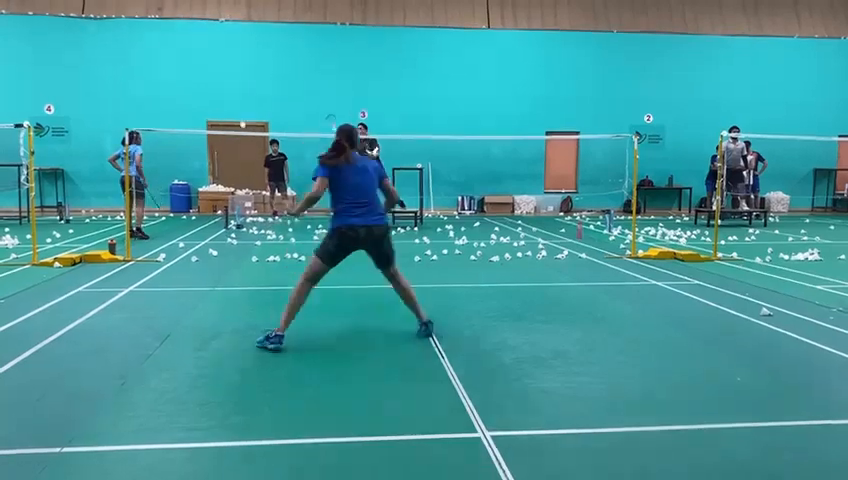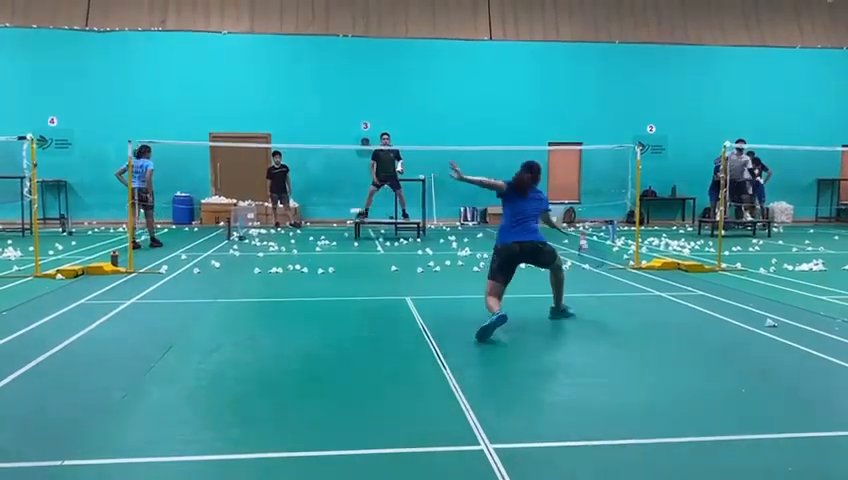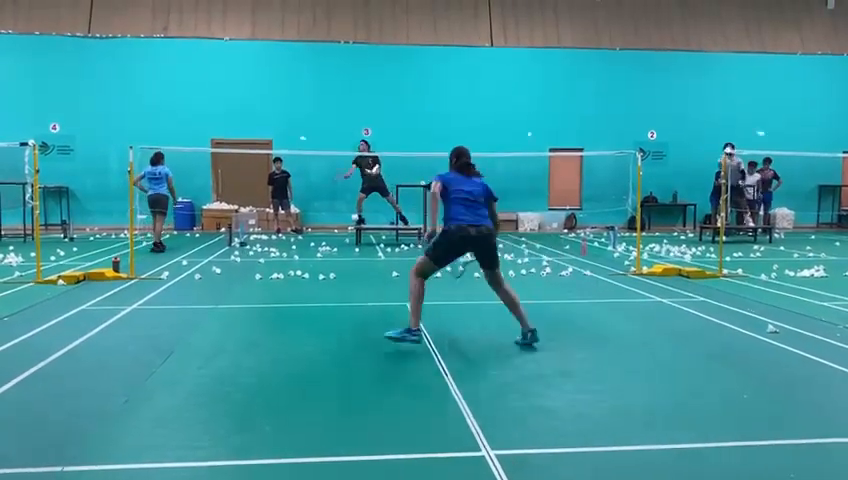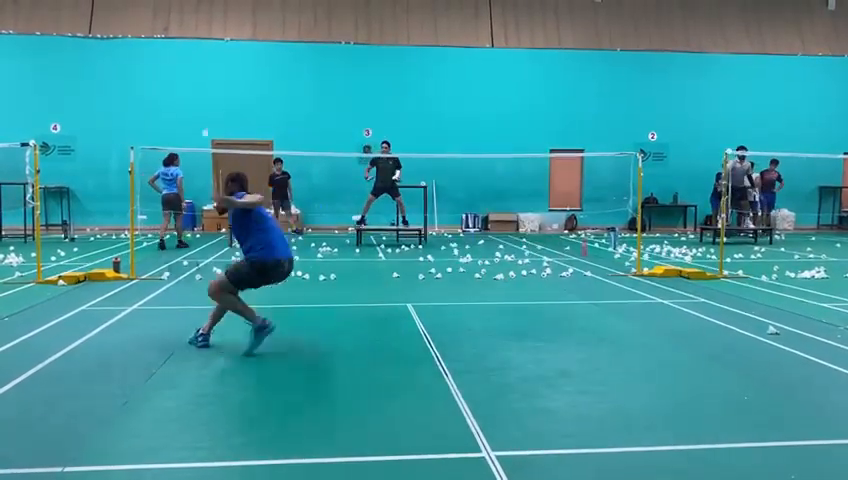
dt=0.7s
person 1, frame 1
left shoulder: (329, 165)
right shoulder: (373, 164)
left elbow: (315, 194)
right elbow: (392, 198)
left wrist: (295, 210)
left hip: (345, 230)
right hip: (377, 229)
left knee: (308, 279)
right knee: (393, 275)
left ankle: (278, 335)
right ankle: (422, 321)
person 1, frame 2
left shoulder: (511, 188)
right shoulder: (541, 197)
left elbow: (491, 183)
right elbow: (548, 221)
left wrist: (463, 177)
right wrist: (558, 226)
left hip: (506, 248)
right hip: (534, 244)
left knee: (491, 297)
right knee: (557, 265)
left ankle: (498, 314)
right ankle: (558, 309)
person 1, frame 3
left shoulder: (443, 177)
right shoulder: (482, 183)
left elbow: (435, 192)
right elbow: (496, 220)
left wrist: (433, 226)
right wrist: (492, 238)
left hip: (457, 232)
right hip: (483, 232)
left knee: (417, 273)
right knee: (498, 284)
left ankle: (413, 330)
right ankle: (528, 331)
person 1, frame 4
left shoulder: (240, 198)
left elbow: (258, 199)
left wrist: (234, 202)
left hip: (266, 263)
right hip: (283, 263)
left knee: (215, 289)
right knee: (227, 287)
left ankle: (258, 323)
right ankle: (206, 332)
